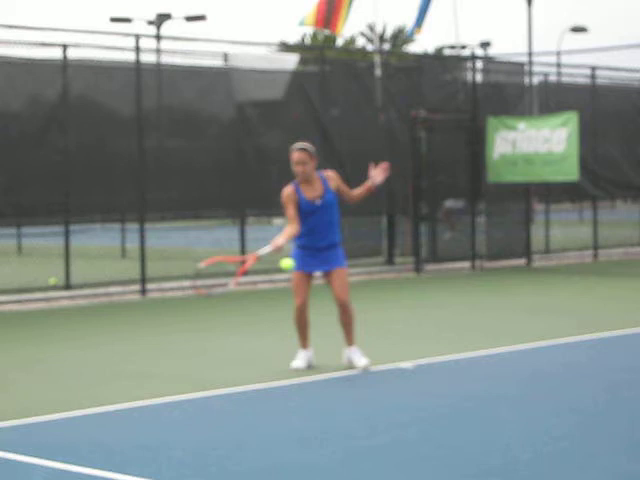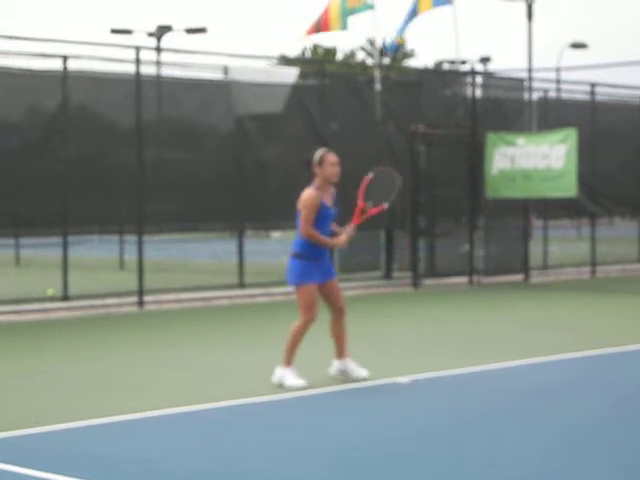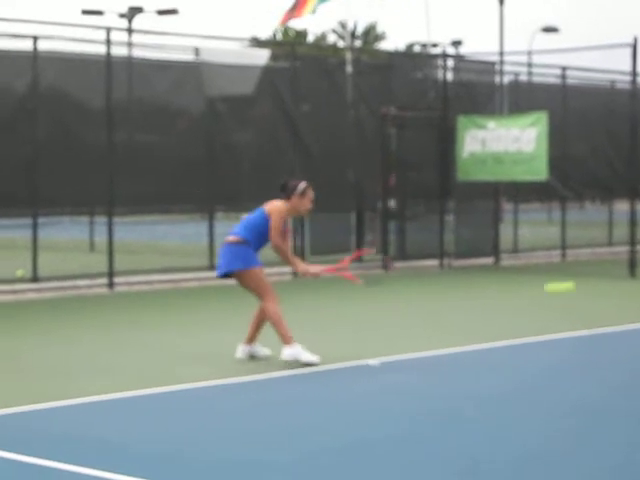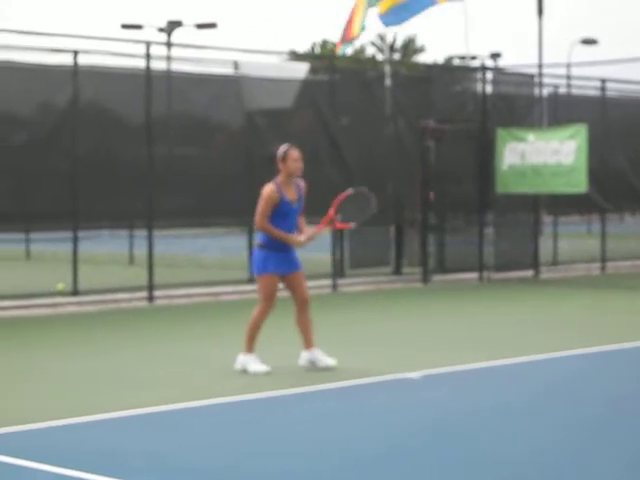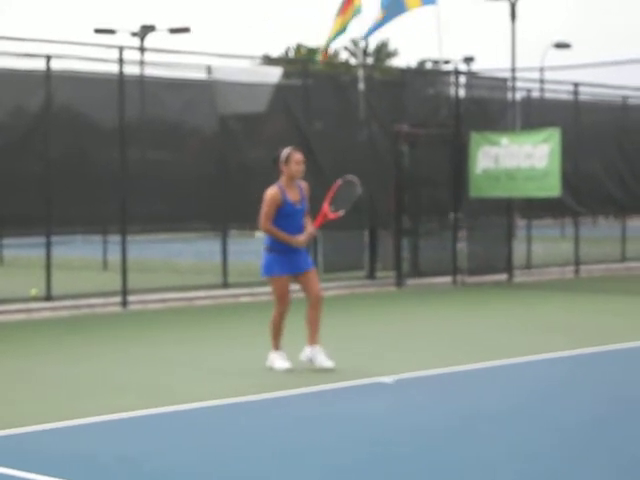
dt=1s
person 1, frame 1
left shoulder: (330, 177)
right shoulder: (289, 192)
left elbow: (351, 198)
right elbow: (293, 226)
left wrist: (372, 184)
right wrist: (281, 239)
left hip: (332, 250)
right hip: (305, 253)
left knee: (343, 300)
right knee: (300, 304)
left ankle: (352, 350)
right ankle: (305, 351)
person 1, frame 2
left shoulder: (331, 191)
right shoulder: (310, 195)
right elbow: (306, 231)
left wrist: (342, 232)
right wrist: (333, 242)
left hip: (322, 261)
right hip: (304, 262)
left knee: (339, 309)
right knee: (308, 317)
left ankle: (342, 362)
right ankle: (284, 369)
person 1, frame 3
left shoulder: (284, 220)
right shoulder: (279, 207)
left elbow: (286, 253)
right elbow: (276, 242)
left wrist: (304, 267)
right wrist: (297, 266)
left hip: (237, 253)
right hip: (238, 249)
left knee: (268, 299)
right knee: (270, 298)
left ankle: (248, 345)
right ankle: (291, 347)
person 1, frame 4
left shoulder: (301, 186)
right shoulder: (271, 190)
right elbow: (260, 223)
left wrist: (304, 231)
right wrist: (289, 238)
left hip: (287, 253)
right hip: (268, 253)
left knee: (303, 301)
right knee: (266, 305)
left ankle: (310, 352)
right ankle: (246, 356)
person 1, frame 5
left shoulder: (303, 187)
right shoulder: (274, 193)
right elbow: (264, 225)
left wrist: (309, 228)
right wrist: (292, 239)
left hip: (300, 253)
right hip: (278, 255)
left knee: (316, 297)
right knee: (282, 305)
left ankle: (313, 349)
right ankle: (275, 353)
